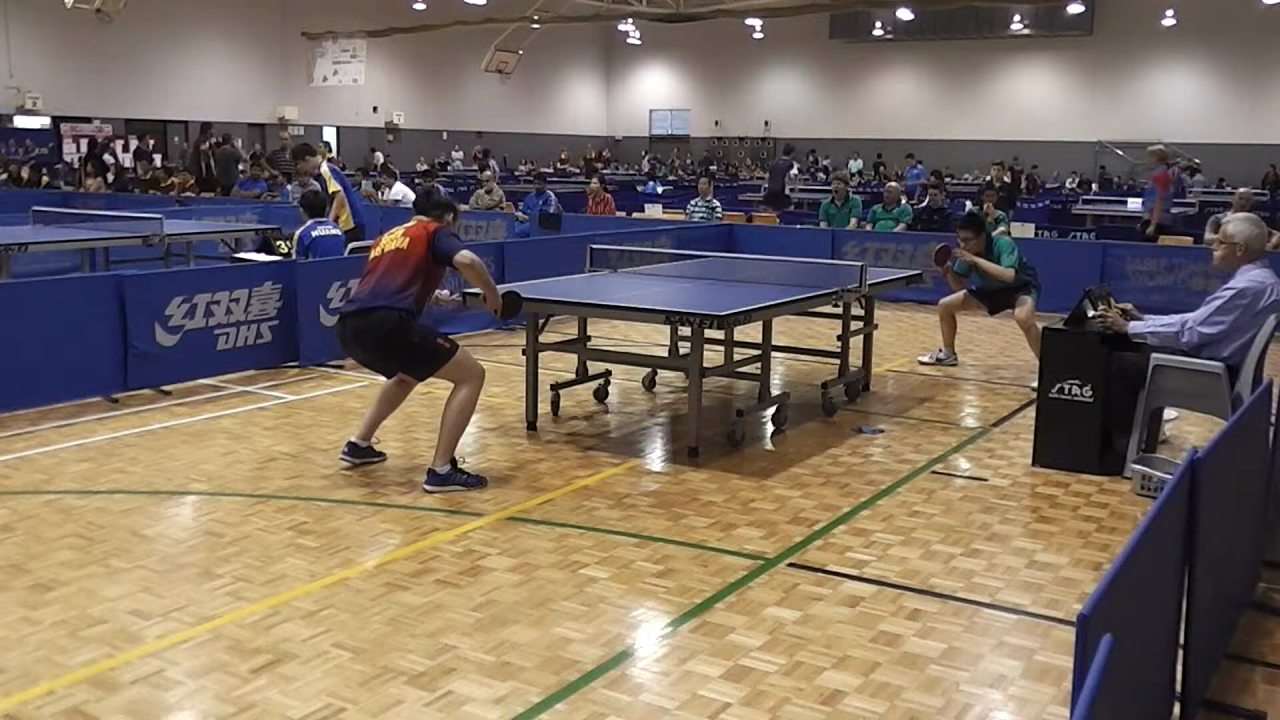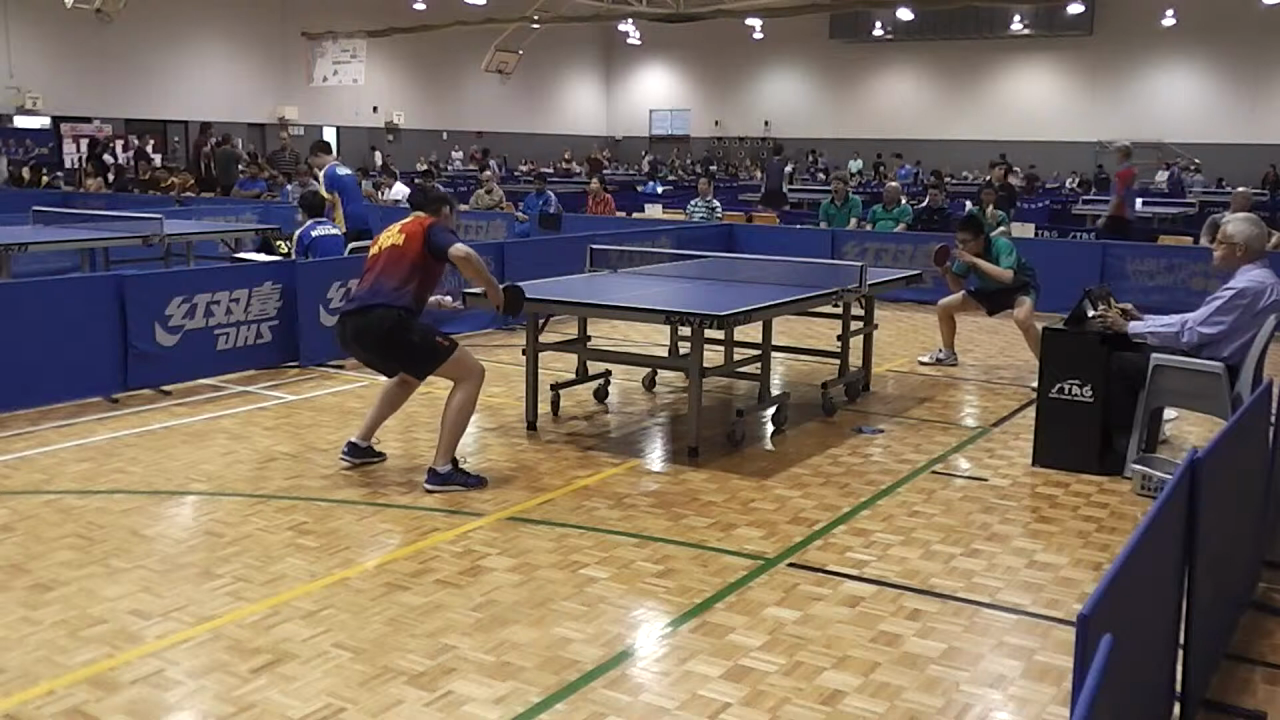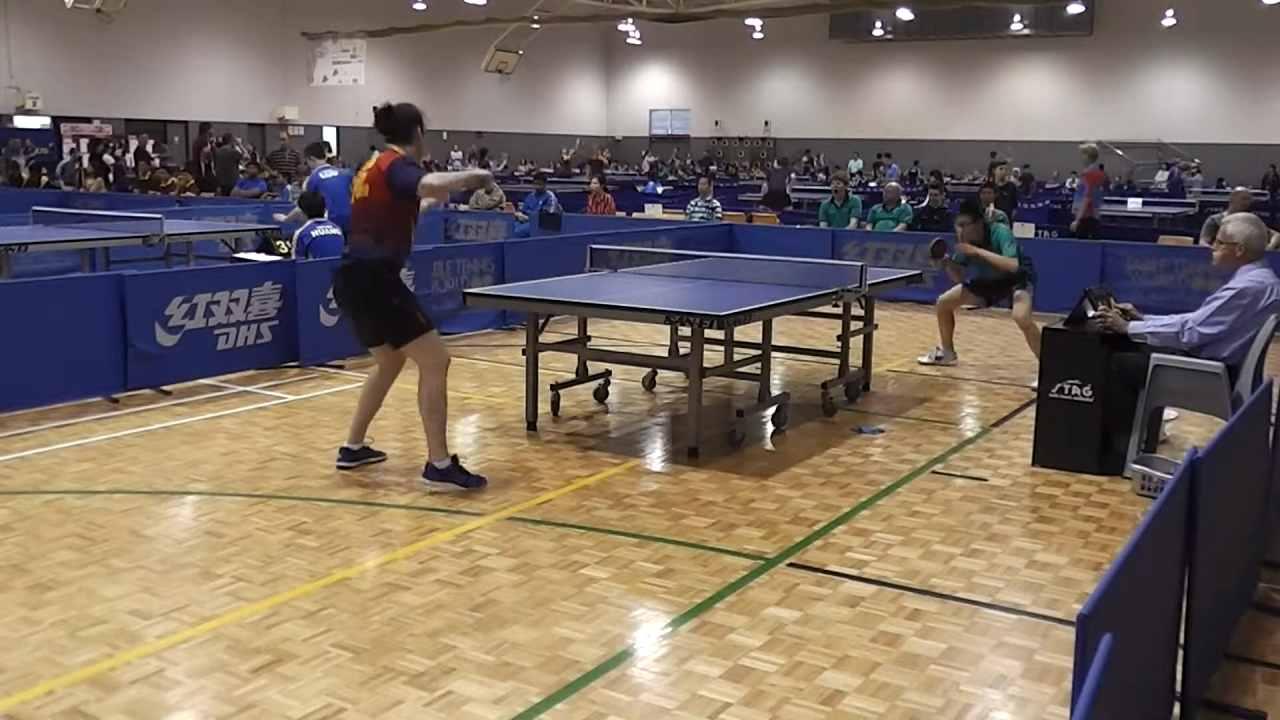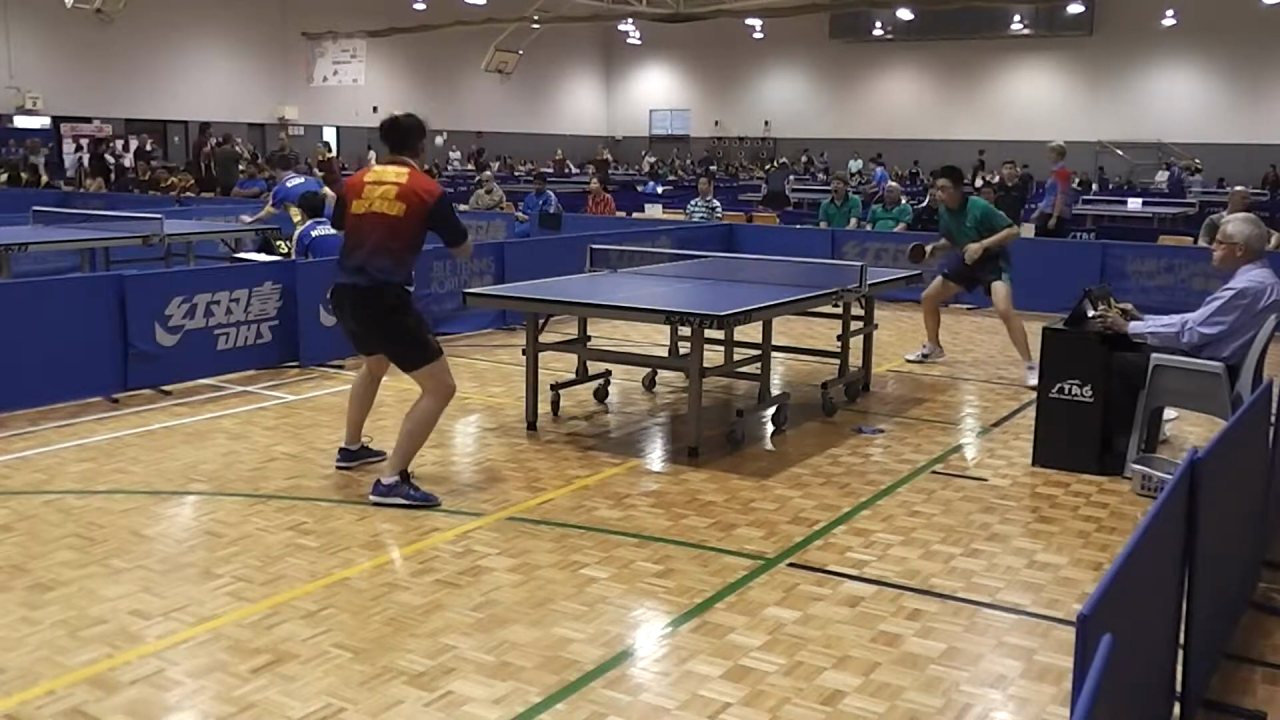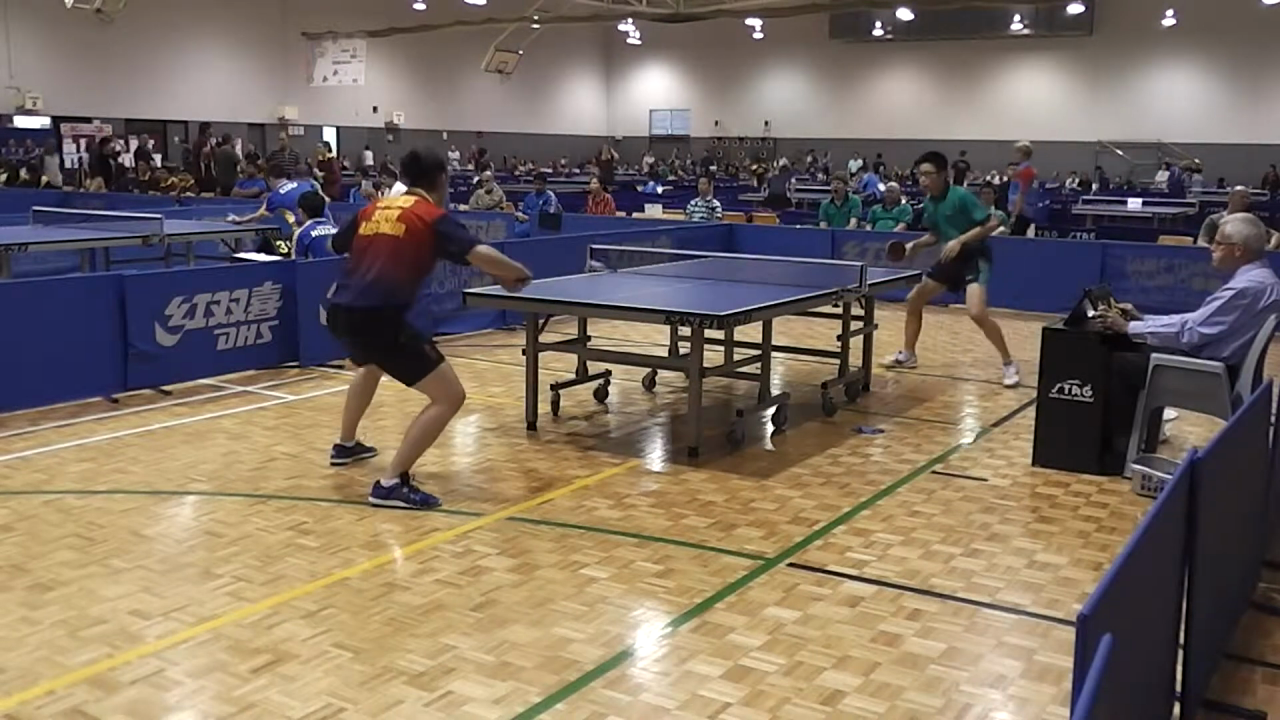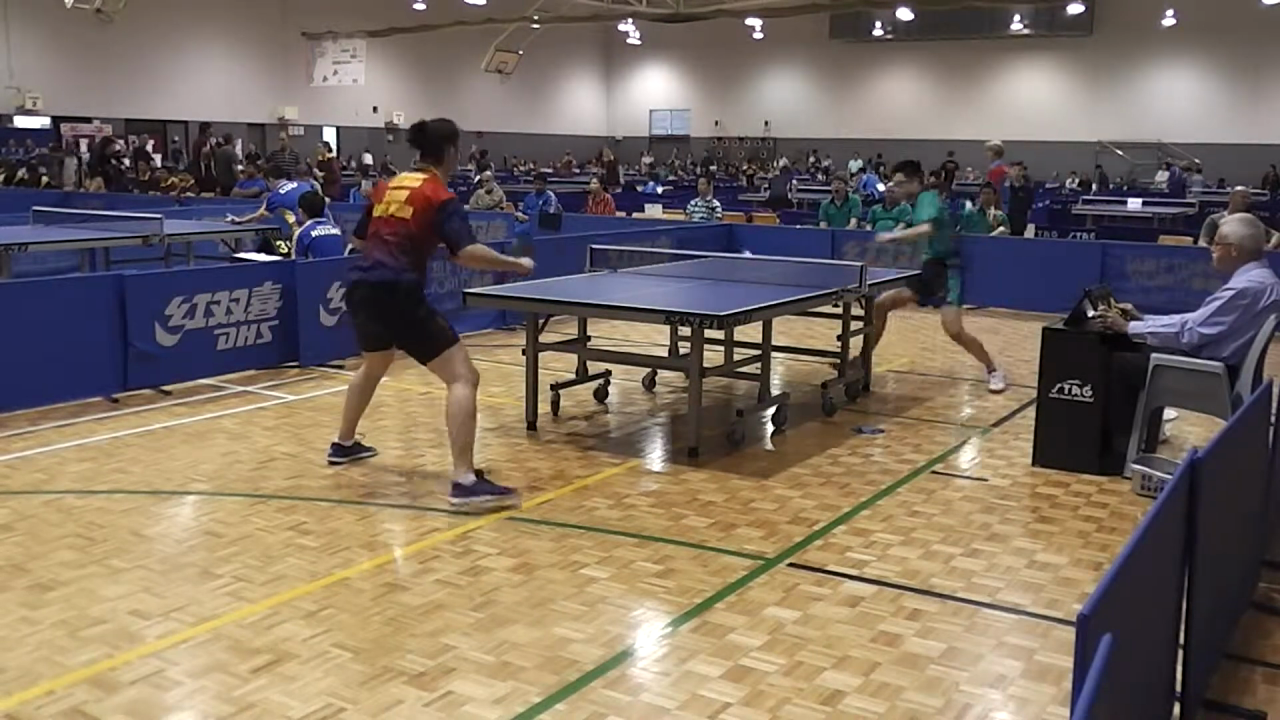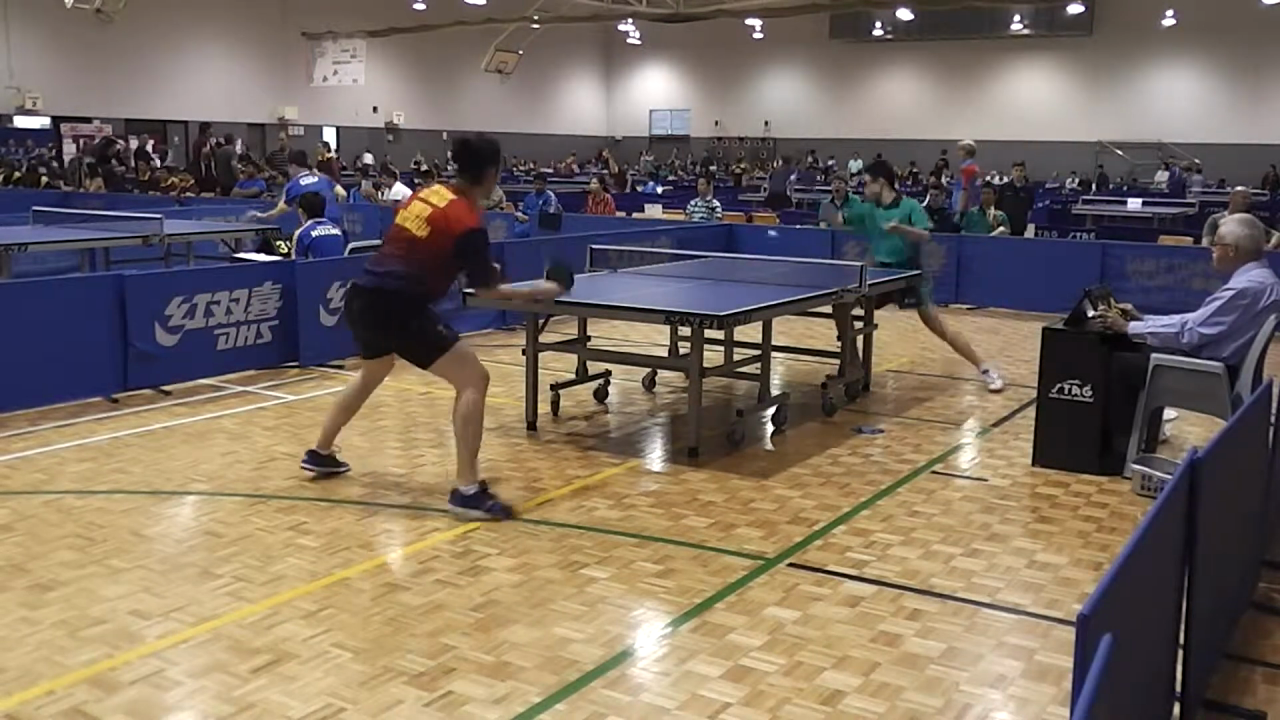
dt=0.4s
person 1, frame 1
left shoulder: (388, 236)
right shoulder: (436, 232)
right elbow: (466, 260)
left wrist: (425, 295)
right wrist: (492, 294)
left hip: (350, 327)
right hip: (386, 325)
left knee: (406, 375)
right knee: (471, 375)
left ankle: (359, 444)
right ankle: (441, 471)
person 1, frame 2
left shoulder: (389, 234)
right shoulder: (432, 228)
right elbow: (462, 255)
left wrist: (425, 300)
right wrist: (493, 289)
left hip: (351, 325)
right hip: (384, 325)
left knee: (410, 375)
right knee: (471, 373)
left ankle: (359, 444)
right ankle: (442, 470)
person 1, frame 3
left shoulder: (374, 168)
right shoulder: (398, 164)
right elbow: (431, 185)
left wrist: (431, 203)
right wrist: (471, 176)
left hip: (351, 279)
right hip: (374, 279)
left knee: (390, 361)
right knee: (435, 360)
left ankle: (353, 447)
right ankle: (439, 464)
person 1, frame 4
left shoulder: (357, 181)
right shoulder: (428, 190)
right elbow: (462, 250)
right wrist: (452, 222)
left hip: (345, 293)
right hip: (385, 298)
left knee: (374, 365)
right knee: (440, 387)
left ankle: (351, 447)
right ankle: (390, 480)
person 1, frame 5
left shoulder: (372, 209)
right shoulder: (434, 217)
left elbow: (338, 246)
right elbow: (480, 255)
right wrist: (519, 272)
left hip: (341, 313)
right hip: (378, 318)
left knee: (374, 365)
right knee: (450, 396)
left ankle: (346, 444)
right ankle: (392, 483)
person 1, frame 6
left shoulder: (388, 187)
right shoulder: (440, 197)
left elbow: (361, 237)
right elbow: (469, 253)
right wrist: (517, 264)
left hip: (361, 290)
right hip: (397, 294)
left knee: (375, 364)
right knee: (464, 377)
left ankle: (343, 443)
right ankle: (465, 480)
person 1, frame 7
left shoulder: (424, 194)
right shoulder: (468, 224)
right elbow: (490, 292)
right wrist: (540, 291)
left hip: (364, 296)
right hip: (397, 305)
left knee: (372, 373)
right knee: (474, 379)
left ankle: (320, 452)
right ankle: (467, 489)
person 2, frame 1
left shoulder: (1248, 287)
right shoulder: (1258, 279)
left elbow: (1189, 331)
right elbow: (1196, 320)
left wrist: (1128, 327)
right wrist: (1143, 318)
right hip: (1214, 363)
left knee: (1119, 363)
right knee: (1138, 352)
left ankle: (1124, 445)
person 2, frame 2
left shoulder: (1249, 286)
right shoulder: (1257, 278)
left elbow: (1190, 331)
right elbow: (1197, 320)
left wrist: (1128, 327)
right wrist: (1143, 318)
right hip: (1213, 361)
left knee: (1119, 363)
right knee: (1135, 352)
left ankle: (1124, 446)
person 2, frame 3
left shoulder: (1248, 287)
right shoulder: (1257, 278)
left elbow: (1190, 331)
right elbow: (1197, 320)
left wrist: (1128, 327)
right wrist: (1143, 318)
right hip: (1215, 362)
left knee: (1119, 363)
right knee: (1137, 351)
left ankle: (1124, 447)
right ankle: (1141, 438)
person 2, frame 4
left shoulder: (1248, 287)
right shoulder: (1257, 279)
left elbow: (1190, 331)
right elbow: (1197, 320)
left wrist: (1129, 327)
right wrist: (1143, 318)
right hip: (1214, 363)
left knee: (1119, 363)
right knee: (1138, 352)
left ankle: (1123, 448)
person 2, frame 5
left shoulder: (1248, 287)
right shoulder: (1258, 278)
left elbow: (1190, 331)
right elbow: (1197, 320)
left wrist: (1129, 327)
right wrist: (1142, 318)
right hip: (1216, 363)
left knee: (1119, 364)
right knee: (1139, 352)
left ankle: (1123, 448)
right ankle: (1140, 441)
person 2, frame 6
left shoulder: (1248, 287)
right shoulder: (1258, 278)
left elbow: (1189, 331)
right elbow: (1197, 320)
left wrist: (1128, 327)
right wrist: (1142, 318)
right hip: (1216, 364)
left knee: (1120, 364)
right knee: (1141, 352)
left ankle: (1122, 448)
right ankle: (1140, 441)
person 2, frame 7
left shoulder: (1247, 287)
right shoulder: (1259, 278)
left elbow: (1189, 332)
right elbow: (1197, 320)
left wrist: (1128, 327)
right wrist: (1143, 318)
right hip: (1217, 365)
left knee: (1120, 364)
right knee: (1141, 352)
left ankle: (1123, 447)
right ankle: (1141, 440)
person 3, frame 1
left shoulder: (1004, 244)
right shoulder: (967, 250)
left elbow: (1009, 275)
right elbow: (958, 286)
left wrist: (976, 259)
right wrist: (948, 271)
left hip: (1021, 287)
right hip: (992, 289)
left knee: (1023, 317)
right knee: (945, 306)
right ankle: (948, 353)
person 3, frame 2
left shoulder: (1002, 245)
right shoulder: (966, 252)
left elbow: (1008, 277)
right elbow: (957, 288)
left wrist: (975, 260)
right wrist: (947, 272)
left hip: (1020, 287)
right hip: (990, 290)
left knee: (1022, 318)
right knee: (943, 307)
right ankle: (948, 353)
person 3, frame 3
left shoulder: (1001, 233)
right shoulder: (965, 241)
left elbow: (1013, 266)
right elbow: (958, 277)
left wrist: (978, 251)
right wrist: (947, 263)
left hip: (1018, 278)
right hip: (988, 280)
left knee: (1021, 317)
right knee: (943, 303)
right ankle: (946, 352)
person 3, frame 4
left shoulder: (979, 206)
right shoulder: (944, 211)
left elbow: (1013, 231)
left wrist: (982, 244)
right wrist: (934, 247)
left hip: (993, 260)
right hip: (966, 260)
left knee: (1005, 310)
right knee: (928, 299)
left ankle: (1031, 366)
right ankle: (933, 348)
person 3, frame 5
left shoulder: (961, 196)
right shoulder: (929, 203)
left elbow: (991, 224)
left wrist: (959, 241)
right wrist: (914, 244)
left hip: (975, 257)
right hip: (950, 258)
left knee: (977, 313)
right knee: (913, 301)
left ankle: (1009, 364)
right ankle: (907, 355)
person 3, frame 6
left shoulder: (927, 199)
right shoulder: (921, 205)
left elbow: (927, 230)
left wrist: (892, 236)
left hip: (946, 268)
right hip: (930, 267)
left knee: (954, 330)
right knee: (881, 305)
left ankle: (993, 371)
person 3, frame 7
left shoulder: (909, 206)
right shoulder: (868, 208)
left elbow: (925, 236)
right elbow: (842, 220)
left wrist: (902, 230)
left hip: (909, 272)
left knee: (938, 328)
left ankle: (985, 369)
